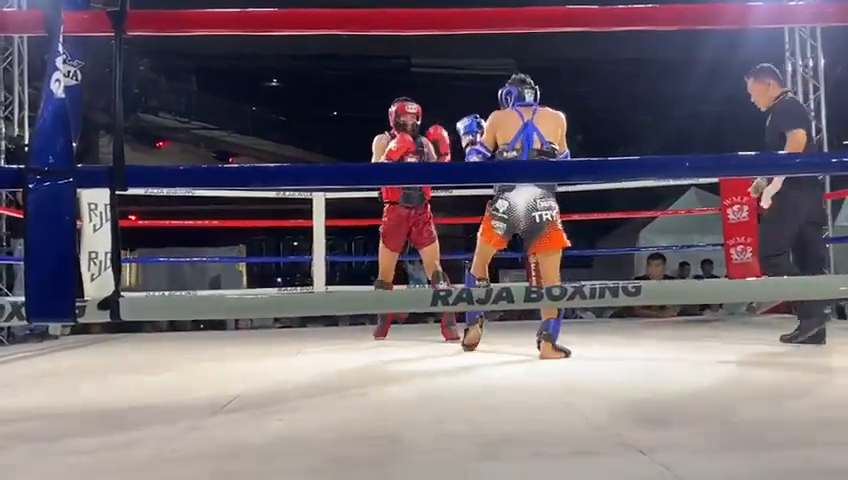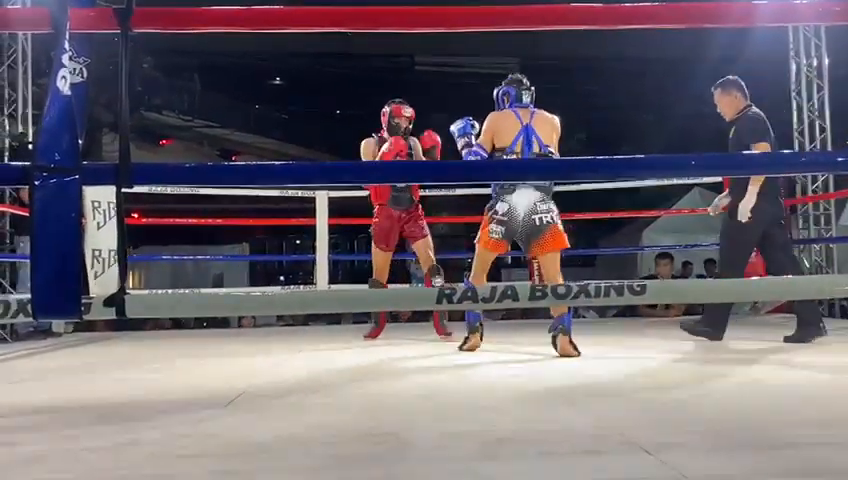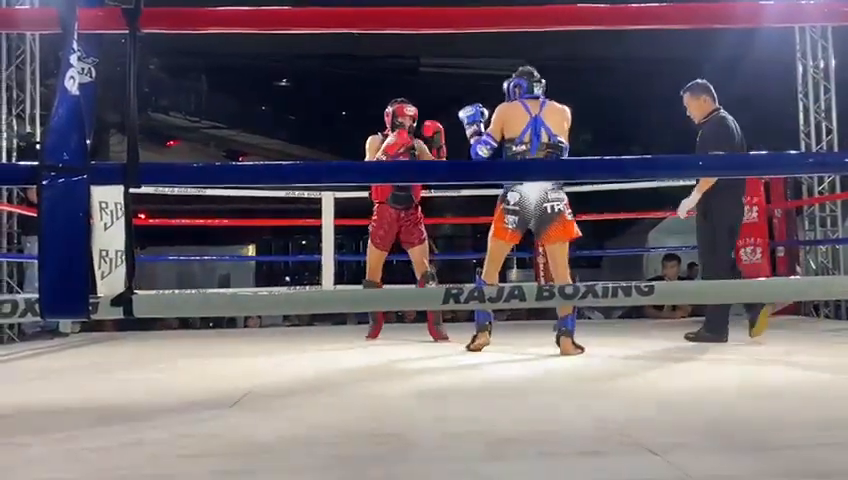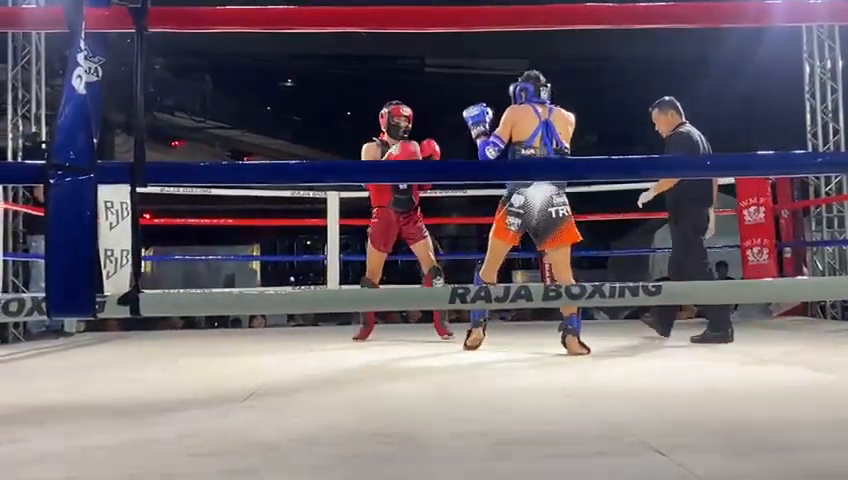
dt=0.3s
person 1, frame 1
left shoulder: (497, 118)
right shoulder: (556, 118)
left elbow: (475, 162)
right elbow: (563, 163)
left wrist: (468, 133)
left hip: (506, 201)
right hip: (543, 202)
left knee: (479, 263)
right knee: (551, 278)
left ankle: (473, 326)
right ankle: (548, 341)
person 1, frame 2
left shoulder: (496, 119)
right shoulder: (551, 121)
left elbow: (473, 162)
left wrist: (463, 135)
left hip: (505, 204)
right hip: (541, 205)
left knee: (478, 271)
right knee: (554, 278)
left ankle: (473, 333)
right ankle: (563, 335)
person 1, frame 3
left shoulder: (505, 110)
right shoulder: (562, 112)
left elbow: (481, 153)
left wrist: (472, 123)
left hip: (516, 194)
right hip: (552, 195)
left knee: (491, 266)
right knee: (561, 270)
left ankle: (482, 331)
right ankle: (566, 336)
person 1, frame 4
left shoulder: (515, 113)
right shoulder: (567, 119)
left elbow: (489, 153)
left wrist: (478, 125)
left hip: (520, 198)
right hip: (554, 200)
left knee: (489, 267)
right knee: (563, 273)
left ankle: (477, 329)
right ankle: (571, 335)
person 2, frame 1
left shoulder: (787, 106)
right shoulder: (783, 110)
left elbow: (798, 141)
left wrist: (776, 182)
right wrist: (767, 178)
left hip: (793, 193)
right hip: (804, 192)
left knee: (770, 253)
right knee: (810, 259)
left ankle: (812, 311)
right ankle: (811, 324)
person 2, frame 2
left shoulder: (751, 120)
right shoulder: (751, 121)
left elbow: (762, 154)
left wrist: (748, 197)
right wrist: (727, 195)
left hip: (753, 203)
right hip: (768, 203)
left knee: (731, 264)
right knee: (782, 262)
left ankle: (712, 323)
right ankle: (810, 321)
person 2, frame 3
left shoulder: (714, 125)
right shoulder: (729, 122)
left wrist: (693, 196)
left hip: (716, 205)
right hip: (732, 203)
left knee: (713, 265)
right knee: (723, 263)
left ankle: (715, 327)
right ankle: (755, 305)
person 2, frame 4
left shoulder: (679, 138)
right shoulder: (698, 137)
right elbow: (712, 176)
left wrist: (650, 192)
right wrist: (709, 210)
left hip: (685, 212)
right hip: (699, 211)
left knee: (696, 268)
right knee: (678, 267)
left ankle: (720, 326)
right ankle: (663, 320)
person 3, frame 1
left shoulder: (424, 143)
right shoulder: (382, 141)
left wrist: (443, 148)
right wrist: (391, 154)
left hip: (421, 213)
right hip: (394, 213)
left knee: (435, 269)
right knee: (385, 273)
left ankle: (449, 325)
right ankle: (383, 322)
person 3, frame 2
left shoulder: (412, 144)
right shoulder: (371, 144)
left wrist: (433, 153)
right wrist: (383, 158)
left hip: (412, 213)
right hip: (385, 214)
left knee: (430, 264)
right knee: (379, 273)
left ankle: (440, 321)
right ankle: (378, 323)
person 3, frame 3
left shoulder: (417, 145)
right shoulder: (376, 141)
right wrist: (386, 150)
left hip: (411, 214)
right hip: (385, 213)
left knee: (424, 270)
right knee: (373, 272)
left ankle: (435, 325)
right ankle: (375, 321)
person 3, frame 4
left shoulder: (414, 146)
right shoulder: (372, 148)
left elbow: (425, 184)
right elbow: (368, 180)
left wrist: (432, 161)
right wrist: (391, 159)
left hip: (411, 215)
right hip: (384, 215)
left knee: (431, 266)
right knee: (372, 274)
left ankle: (441, 322)
right ankle: (367, 324)
